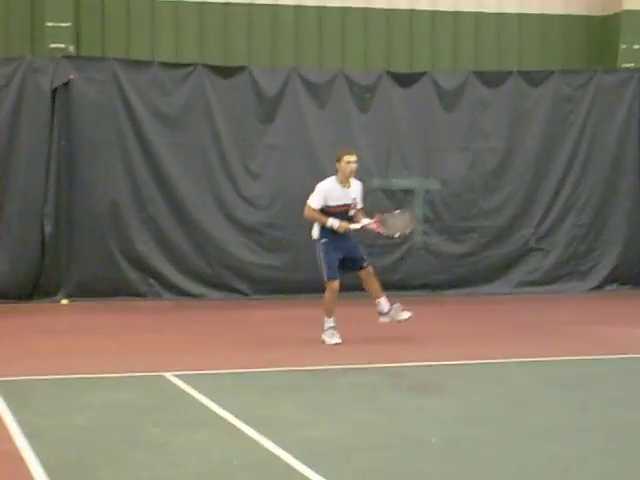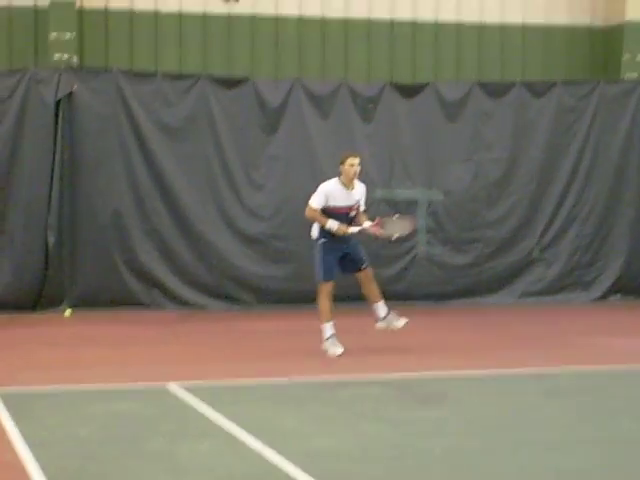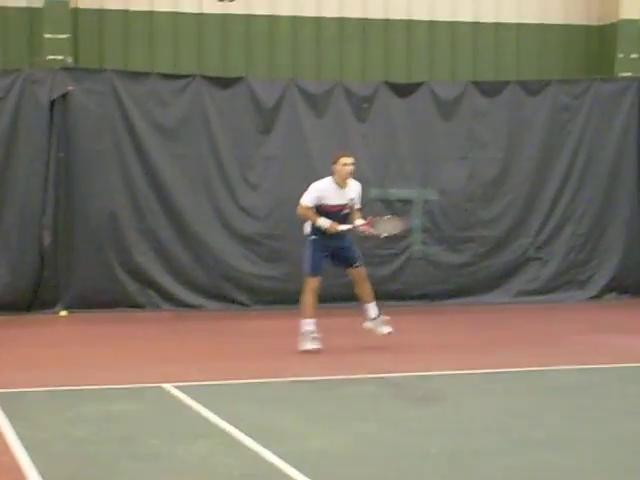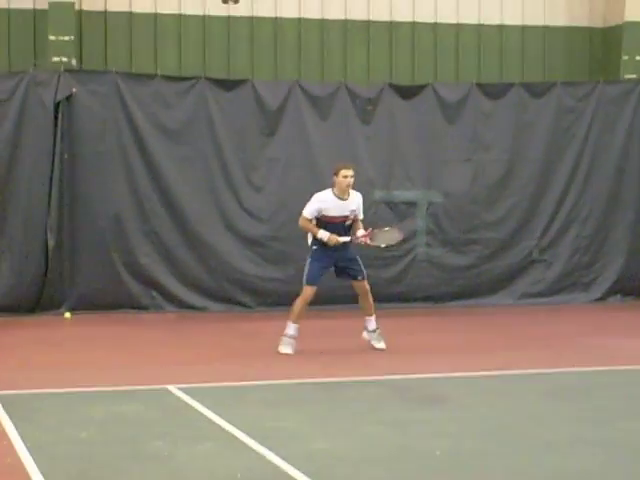
dt=0.1s
person 1, frame 1
left shoulder: (357, 186)
right shoulder: (325, 187)
right elbow: (308, 213)
left wrist: (366, 222)
right wrist: (334, 223)
left hip: (346, 237)
right hip: (326, 239)
left knee: (368, 272)
right knee: (333, 286)
left ankle: (386, 310)
right ankle: (329, 328)
person 1, frame 2
left shoulder: (360, 188)
right shoulder: (327, 188)
right elbow: (310, 213)
left wrist: (367, 225)
right wrist: (333, 225)
left hip: (346, 239)
right hip: (325, 241)
left knee: (367, 275)
right knee: (326, 289)
left ankle: (383, 316)
right ankle: (329, 337)
person 1, frame 3
left shoulder: (355, 187)
right shoulder: (320, 187)
right elbow: (302, 211)
left wrist: (359, 222)
right wrist: (323, 222)
left hip: (342, 237)
right hip: (318, 238)
left knee: (360, 275)
right knee: (312, 284)
left ankle: (373, 317)
right ankle: (309, 333)
person 1, frame 4
left shoulder: (357, 198)
right shoulder: (320, 198)
right elbow: (303, 222)
left wrist: (360, 233)
right wrist: (324, 235)
left hip: (344, 248)
right hip: (320, 249)
left knee: (364, 288)
right knee: (307, 294)
left ankle: (371, 330)
right ankle: (289, 335)
